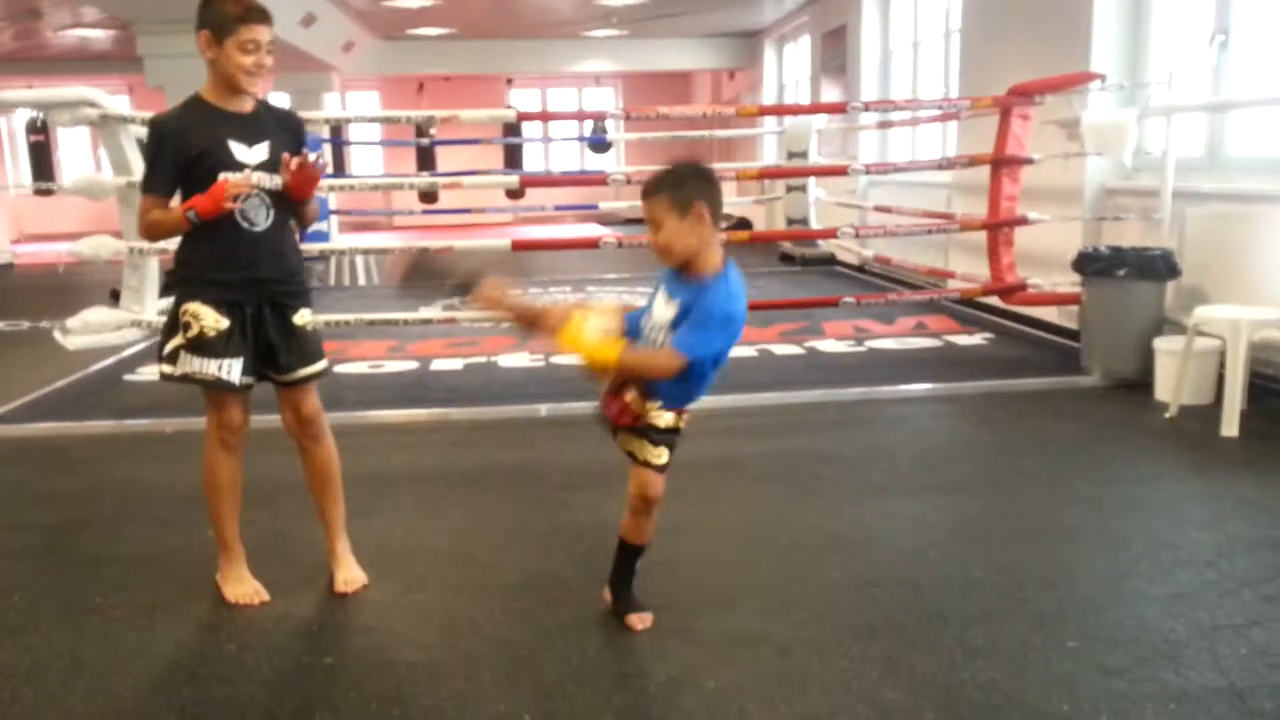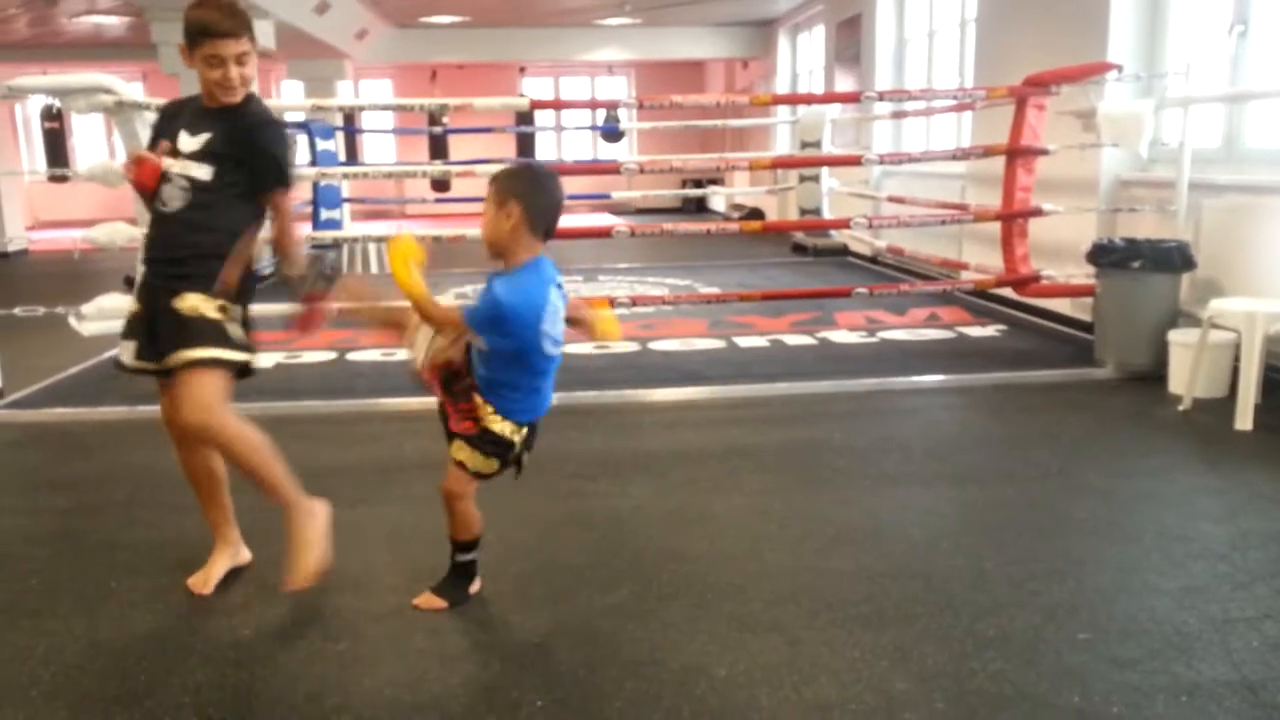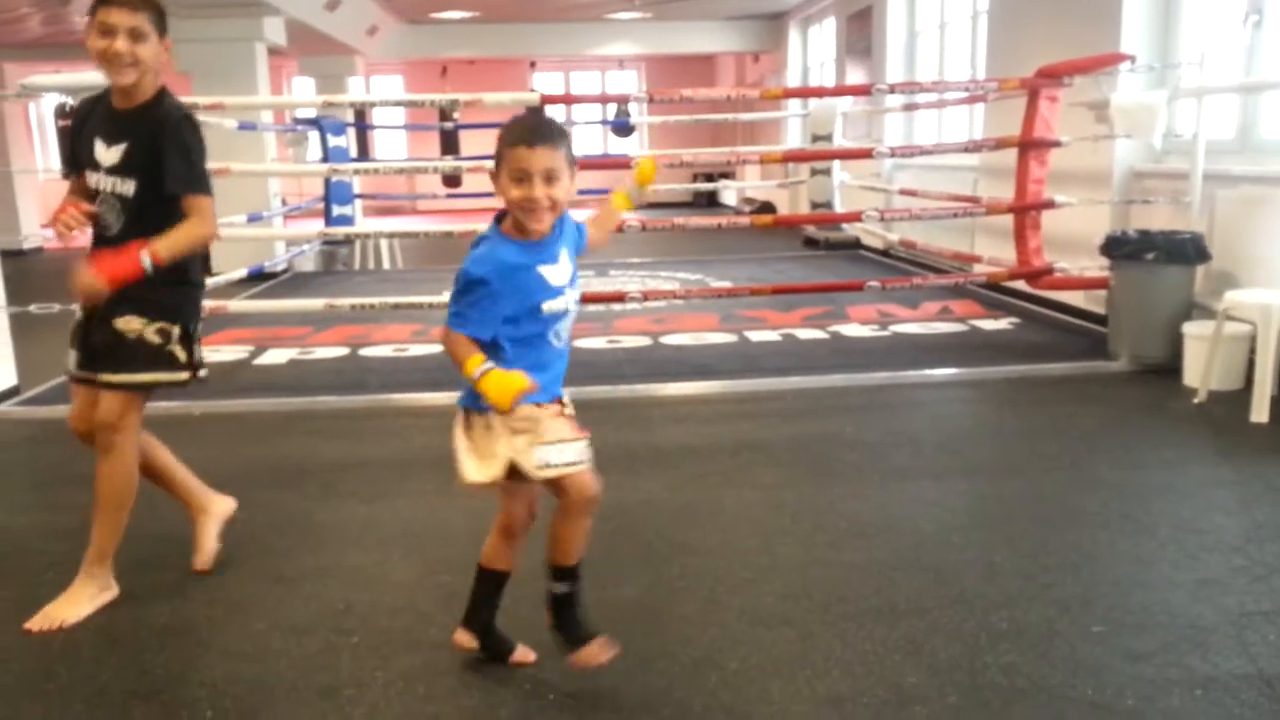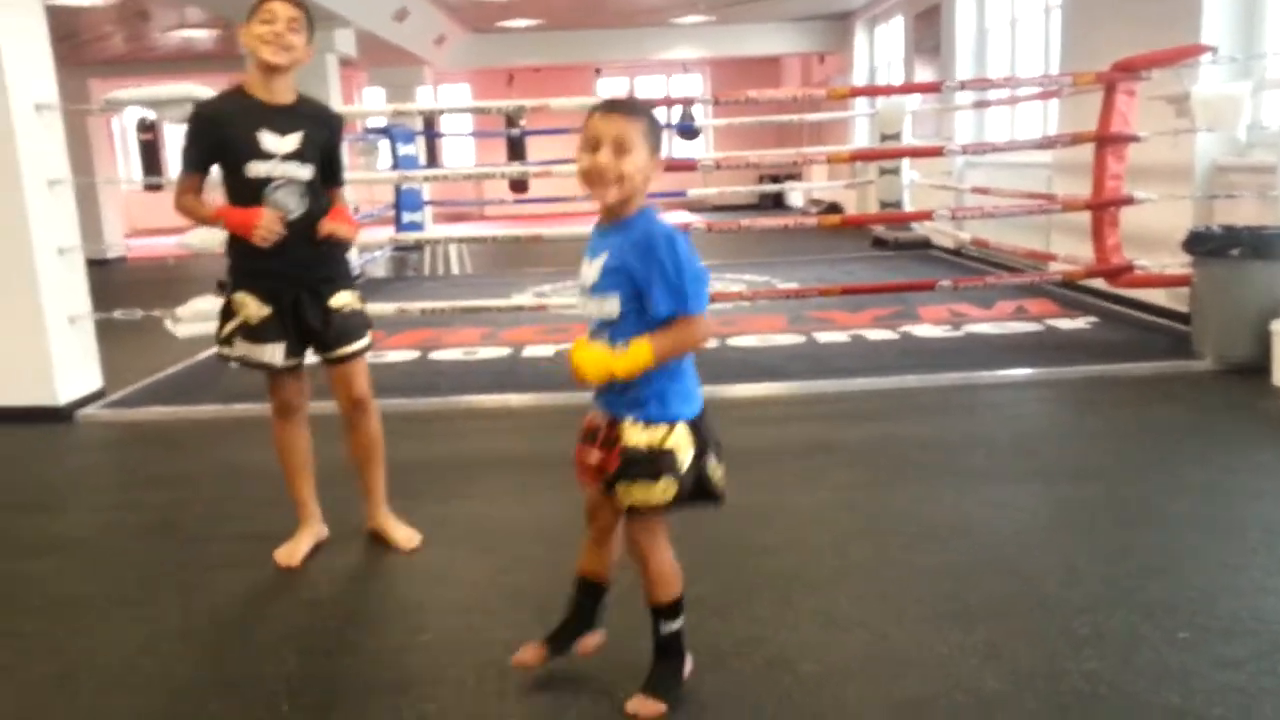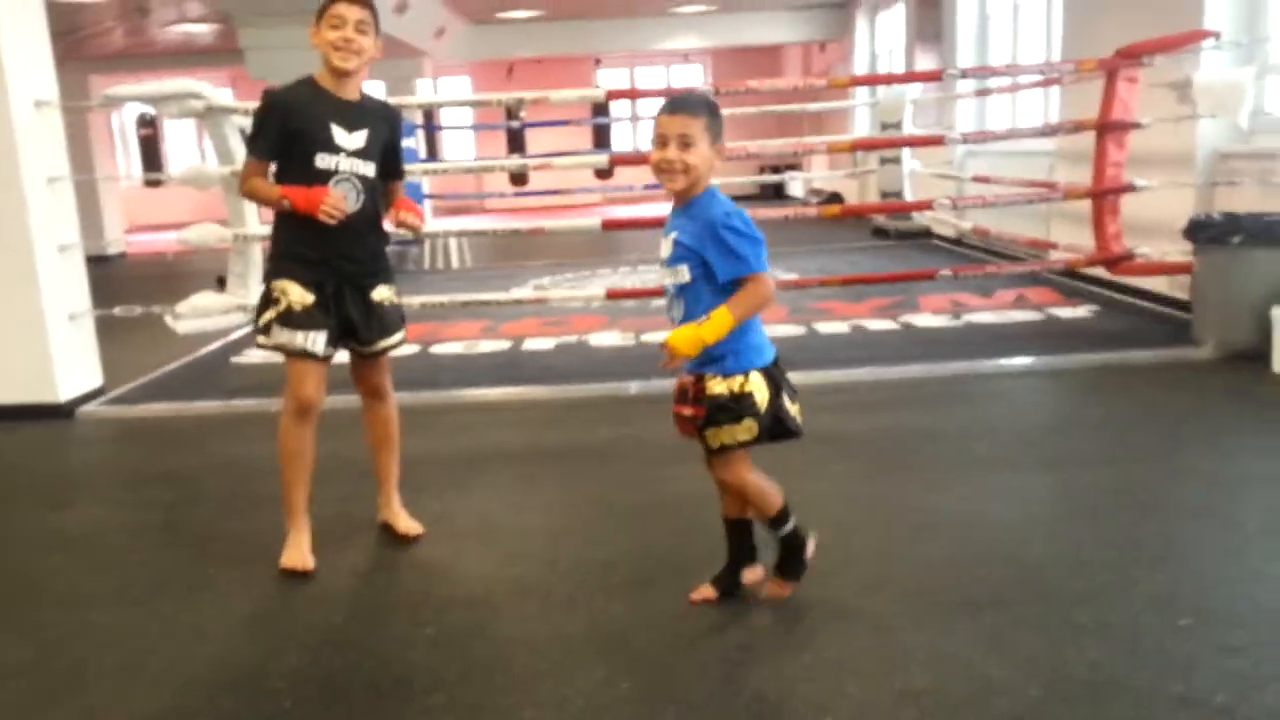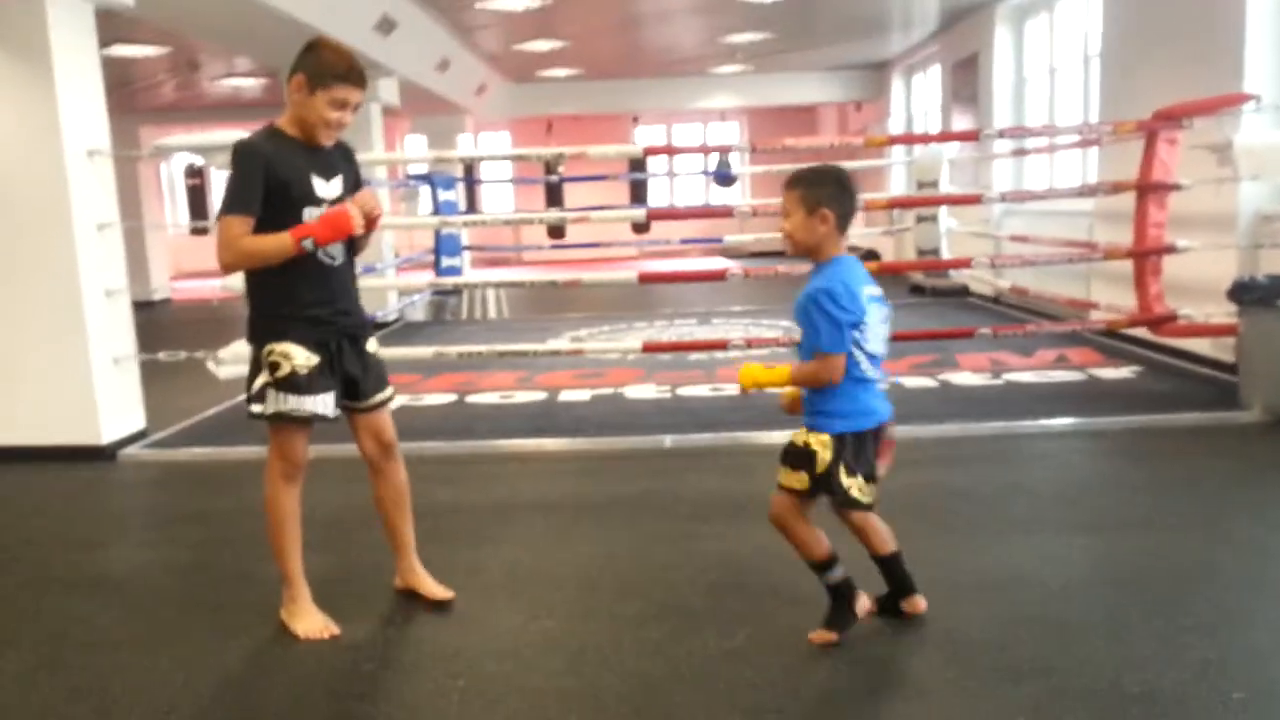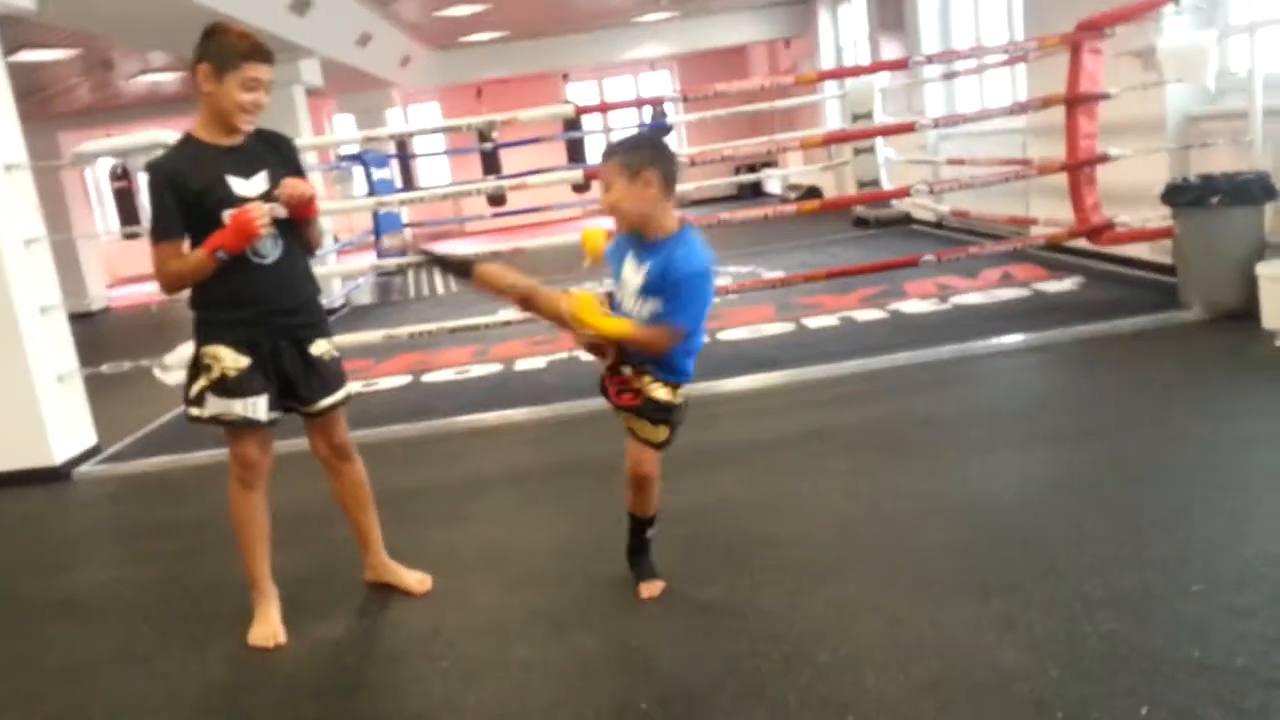
dt=0.7s
person 1, frame 1
left shoulder: (285, 124)
right shoulder: (175, 127)
right elbow: (150, 224)
left wrist: (304, 192)
right wrist: (203, 206)
left hip: (284, 292)
right hip: (214, 299)
left knee: (308, 419)
right knee: (227, 424)
left ankle: (339, 547)
right ankle: (230, 561)
person 1, frame 2
left shoulder: (258, 126)
right shoulder: (173, 115)
left elbow: (284, 221)
left wrist: (252, 286)
right wrist: (145, 183)
left hip: (214, 283)
right hip: (160, 279)
left knee: (204, 414)
right knee: (180, 418)
left ankle: (302, 511)
right ankle: (228, 544)
person 1, frame 3
left shoulder: (174, 123)
right shoulder: (86, 115)
left elbow: (201, 223)
left wrist: (127, 263)
right wrist: (68, 212)
left hip: (157, 293)
right hip: (106, 292)
left knee: (115, 423)
right knee: (88, 422)
left ankle: (96, 576)
right ankle: (206, 501)
person 1, frame 4
left shoulder: (322, 120)
right shoulder: (216, 114)
right elbow: (186, 199)
left wrist: (341, 219)
right wrist: (236, 219)
left hip: (326, 275)
right hip: (260, 281)
left knee: (357, 395)
right knee: (286, 401)
left ankle: (380, 512)
right ankle: (309, 520)
person 1, frame 5
left shoulder: (384, 117)
right shoulder: (285, 102)
right elbow: (249, 181)
left wrist: (406, 210)
right wrist: (299, 198)
left hip: (367, 269)
right hip: (302, 270)
left knee: (377, 386)
right knee: (303, 398)
left ankle: (390, 502)
right ankle: (297, 526)
person 1, frame 6
left shoulder: (342, 157)
right shoulder: (257, 155)
right elbow: (231, 253)
left wrist: (365, 222)
right wrist: (313, 231)
left hip: (347, 323)
right hip: (288, 331)
left knee: (382, 444)
right knee: (289, 458)
left ankle: (408, 567)
right ankle: (295, 596)
person 1, frame 7
left shoulder: (278, 148)
right shoulder: (173, 170)
left elbow: (311, 242)
right elbow: (169, 275)
left wrist: (305, 210)
right wrist: (226, 240)
left hip: (301, 324)
right hip: (233, 339)
left knee: (336, 445)
right knee: (250, 462)
left ankle: (378, 560)
right ankle: (264, 598)
person 2, frame 1
left shoulder: (722, 306)
right shoulder: (680, 267)
left elbow: (661, 366)
left wrist: (595, 349)
left hip: (657, 404)
right hip: (622, 354)
left knee: (646, 492)
right knee: (559, 322)
left ankle: (621, 588)
person 2, frame 2
left shoulder: (509, 293)
right shoulder: (540, 271)
left elbow: (447, 325)
right elbow: (587, 317)
left wrist: (410, 282)
right wrist: (591, 319)
left hip: (506, 410)
left knee: (457, 489)
left ankle: (463, 578)
person 2, frame 3
left shoulder: (558, 225)
right shoulder: (489, 266)
left elbow: (587, 238)
right elbow: (456, 337)
left wrist: (630, 193)
right wrist: (485, 377)
left hip: (541, 400)
right hip: (508, 406)
left knee: (516, 513)
right knee: (582, 493)
left ankle: (478, 625)
right ankle: (565, 611)
person 2, frame 4
left shoulder: (657, 240)
right shoulder: (601, 234)
left elbow: (691, 331)
left wrist: (615, 362)
right wrist: (586, 351)
left hip: (659, 414)
right hip: (616, 411)
left knee: (643, 535)
right knee: (601, 520)
left ankle: (672, 659)
right ankle: (577, 628)
person 2, frame 5
left shoulder: (719, 219)
right shoulder: (679, 215)
left elbow: (759, 289)
left wrist: (699, 334)
right wrist: (681, 337)
left hip: (737, 367)
right hip: (706, 370)
left knee: (732, 471)
right knee: (723, 468)
left ankle: (793, 545)
right ankle: (741, 566)
person 2, frame 6
left shoulder: (821, 291)
right shoulder: (858, 275)
left elbow: (828, 370)
left wrist: (768, 377)
right wrist: (802, 394)
left hip: (838, 426)
right hip: (868, 416)
left knee: (785, 511)
right knee: (852, 508)
left ankle: (845, 597)
right ankle: (905, 593)
person 2, frame 7
left shoulder: (690, 265)
right shoulder: (630, 236)
left elbow: (666, 340)
left wrist: (605, 326)
right wrist: (600, 250)
left hip: (657, 372)
right hip: (613, 337)
left knee: (643, 469)
right knee: (529, 292)
left ankle: (639, 554)
